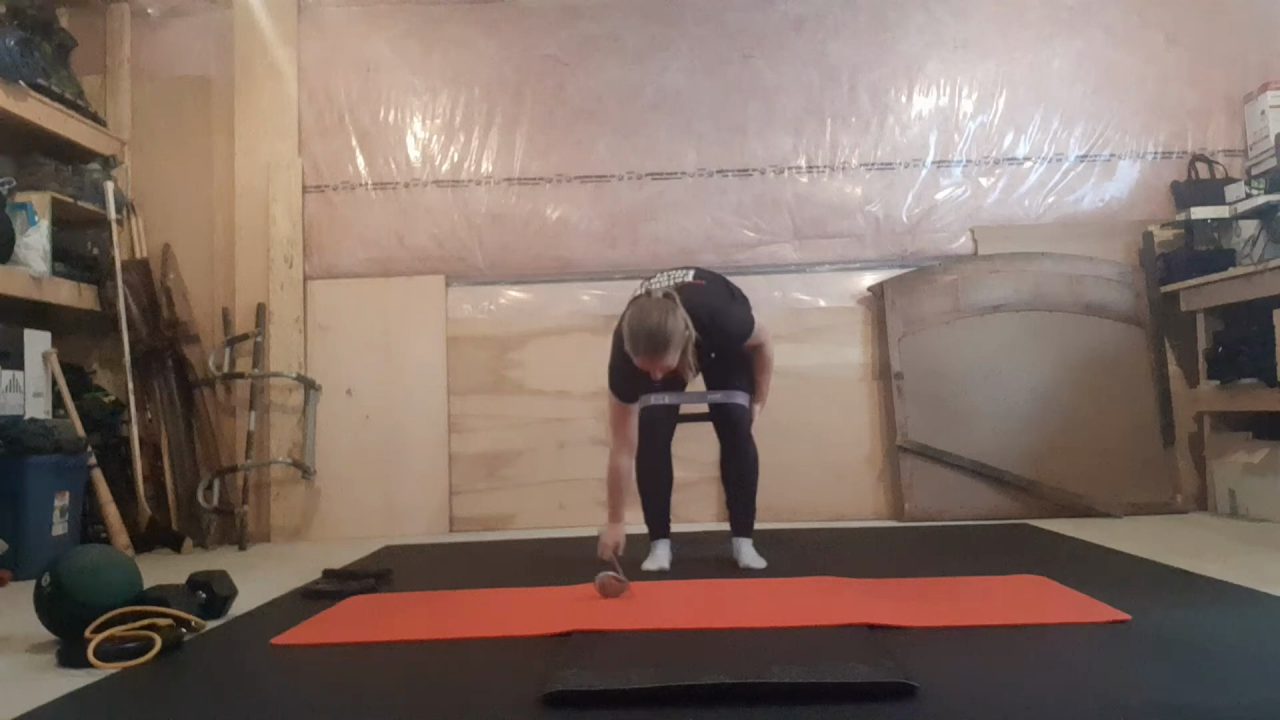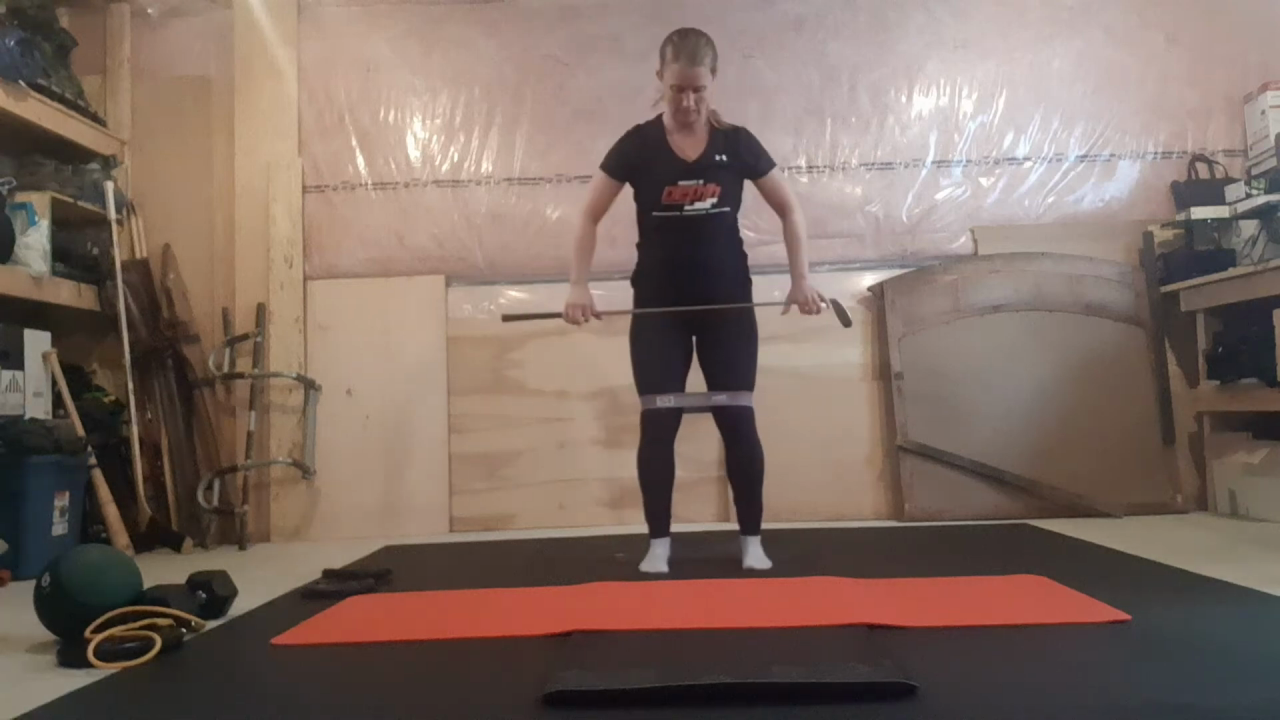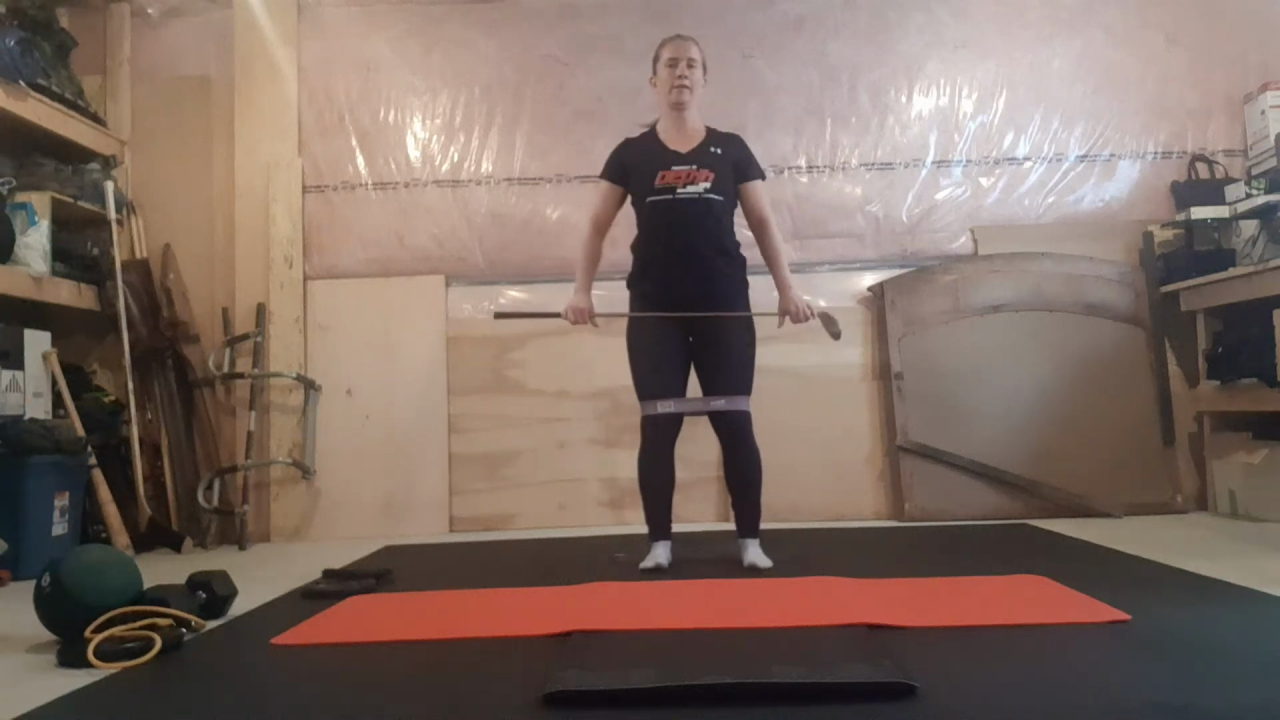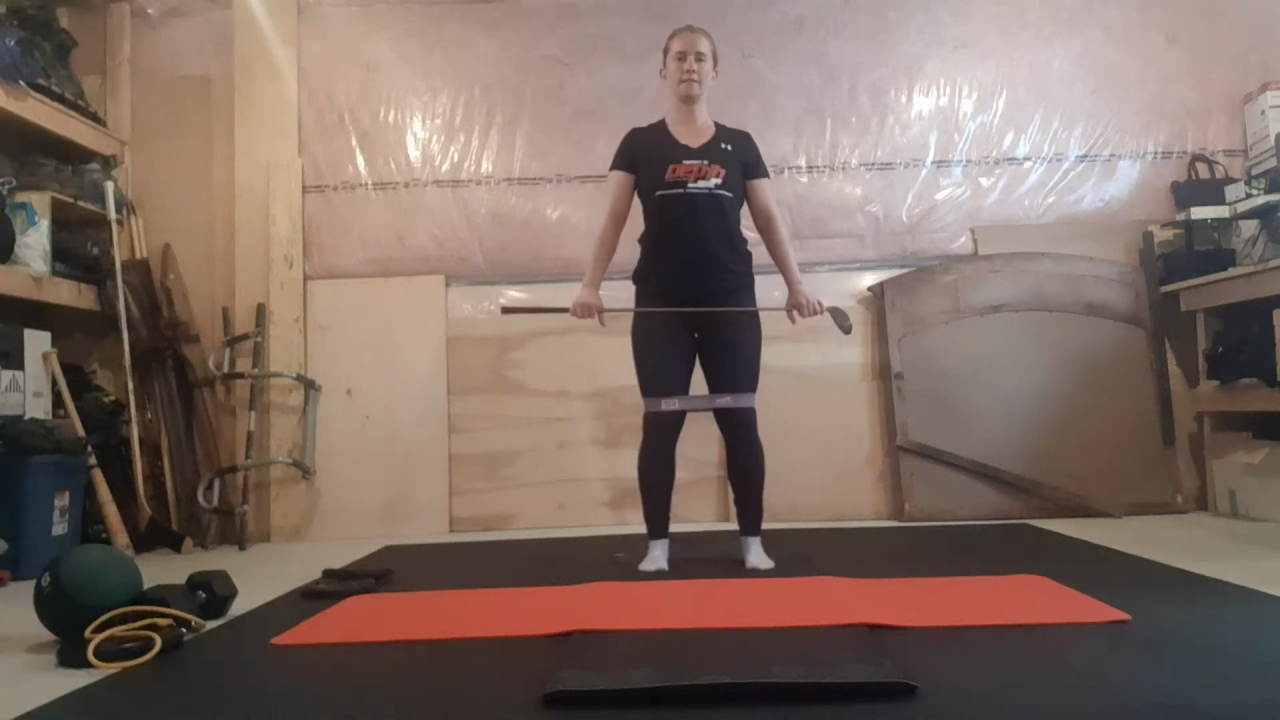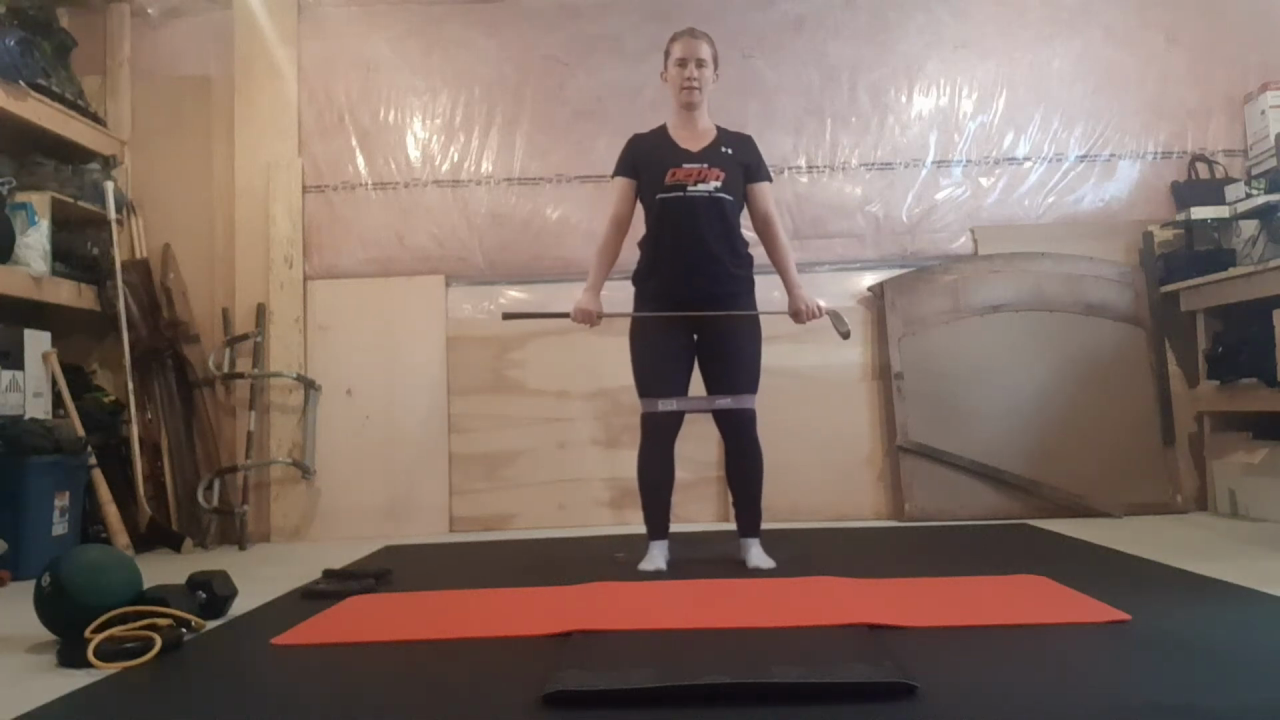
dt=1s
person 1, frame 1
left shoulder: (721, 317)
right shoulder: (627, 350)
left elbow: (762, 344)
right elbow: (623, 448)
left wrist: (759, 400)
right wrist: (615, 520)
left hip: (722, 345)
left knee: (735, 424)
right knee: (652, 430)
left ankle: (743, 541)
right ankle: (660, 543)
person 1, frame 2
left shoulder: (737, 142)
right shoulder: (637, 144)
left elbow: (789, 209)
right elbow: (590, 216)
left wrist: (801, 278)
right wrist: (578, 286)
left hip: (728, 305)
right hip: (658, 308)
left knee: (738, 421)
right knee: (658, 424)
left ankle: (751, 540)
right ankle: (659, 543)
person 1, frame 3
left shoulder: (731, 148)
right shoulder: (632, 152)
left elbow: (763, 223)
right elbow: (597, 228)
left wrist: (787, 290)
right wrist: (581, 291)
left hip: (724, 307)
right hip: (654, 309)
left knee: (735, 424)
right knee: (658, 426)
left ankle: (750, 540)
right ankle: (659, 543)
person 1, frame 4
left shoulder: (739, 144)
right shoulder: (640, 143)
left elbow: (768, 219)
right elbow: (614, 220)
left wrist: (796, 285)
right wrist: (589, 285)
left hip: (731, 303)
right hip: (660, 304)
left knee: (739, 421)
right knee: (660, 423)
left ankle: (752, 540)
right ankle: (657, 544)
person 1, frame 5
left shoulder: (741, 148)
right shoulder: (642, 148)
left elbow: (768, 223)
right elbow: (617, 224)
left wrist: (796, 290)
right wrist: (591, 290)
left hip: (731, 306)
right hip: (660, 308)
left knee: (739, 424)
right knee: (658, 426)
left ankle: (751, 540)
right ankle: (657, 544)
